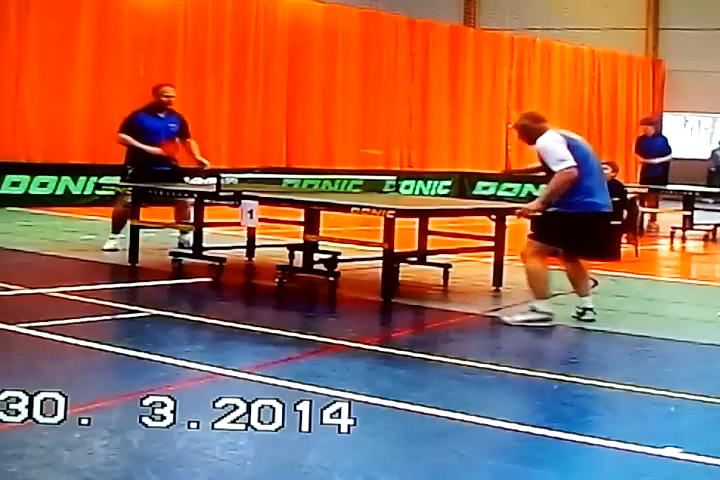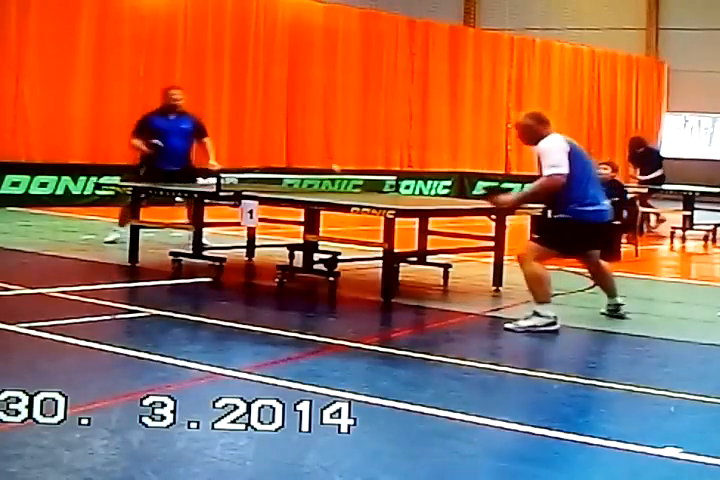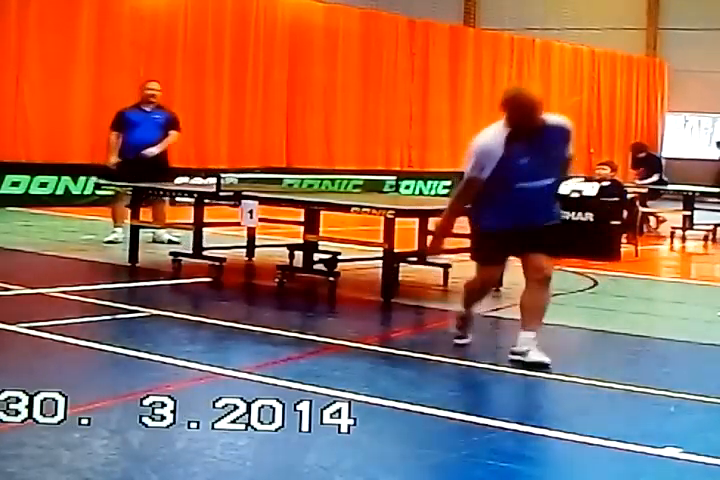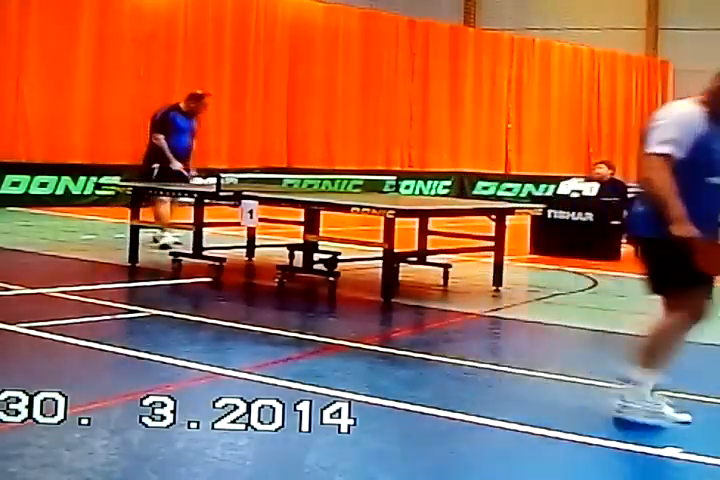
dt=1s
person 1, frame 1
left shoulder: (546, 141)
right shoulder: (567, 137)
left elbow: (567, 174)
left wrist: (540, 202)
left hip: (573, 209)
right hip: (597, 208)
left knee: (533, 253)
right knee: (569, 255)
left ankle: (542, 311)
right ankle: (586, 305)
person 1, frame 2
left shoulder: (550, 144)
right shoulder: (562, 145)
left elbow: (555, 181)
right elbow: (561, 189)
left wrist: (515, 199)
right wrist: (520, 199)
left hip: (578, 215)
right hip: (598, 213)
left knee: (529, 257)
right knee: (591, 258)
left ankle: (545, 316)
right ankle: (615, 304)
person 1, frame 3
left shoulder: (560, 128)
right shoulder: (491, 141)
right elbow: (470, 186)
right wrist: (446, 224)
left hip: (542, 219)
right hip: (495, 221)
left knee: (541, 275)
right knee: (488, 279)
left ankle: (526, 344)
right ankle: (465, 316)
person 1, frame 4
right shoulder: (683, 116)
right elbow: (655, 167)
right wrist: (679, 220)
right hip: (665, 230)
left knee: (692, 310)
right knee: (686, 308)
left ankle: (639, 388)
right ankle: (637, 388)
person 2, frame 1
left shoulder: (177, 118)
right shoulder: (139, 116)
left elbow: (187, 140)
right elbow: (121, 137)
left wrist: (197, 157)
right wrist: (144, 148)
left hip: (168, 168)
right hip: (140, 168)
left knee: (183, 201)
right knee: (125, 202)
left ankle: (185, 238)
right ankle: (113, 238)
person 2, frame 2
left shoulder: (191, 120)
right shoulder: (149, 119)
left elbow: (204, 140)
right elbow: (134, 141)
left wrist: (211, 159)
right wrist: (144, 149)
left hip: (182, 170)
right hip: (153, 168)
right ankle: (119, 231)
person 2, frame 3
left shoulder: (168, 115)
right shoulder: (125, 113)
left elbow: (173, 135)
right elbow: (115, 135)
left wrist: (157, 149)
right wrist: (113, 156)
left hip: (157, 163)
right hip: (128, 162)
left knee: (160, 197)
right knee: (121, 195)
left ankle: (160, 232)
right ankle: (118, 231)
person 2, frame 4
left shoulder: (192, 118)
right shoulder: (166, 115)
right elbow: (157, 139)
left wrist: (189, 165)
right wrist: (172, 161)
left hip: (179, 165)
right hip: (161, 164)
left knee: (172, 198)
right knee: (162, 198)
left ankle: (162, 232)
right ankle: (165, 234)
